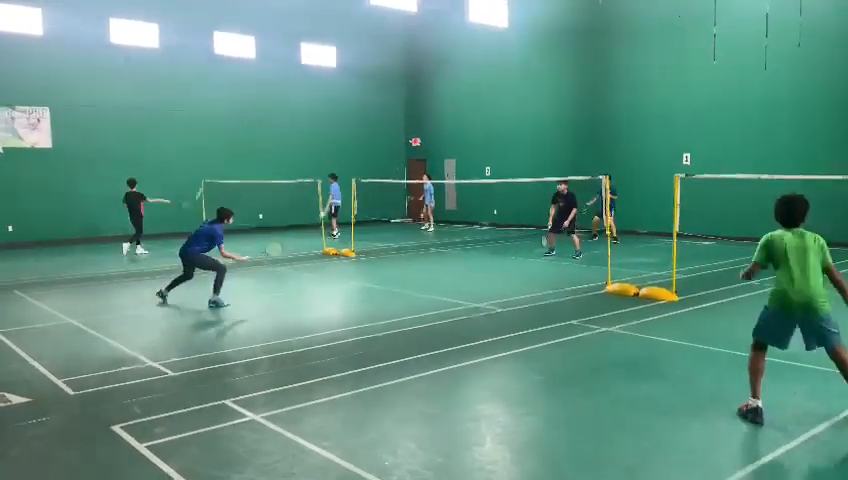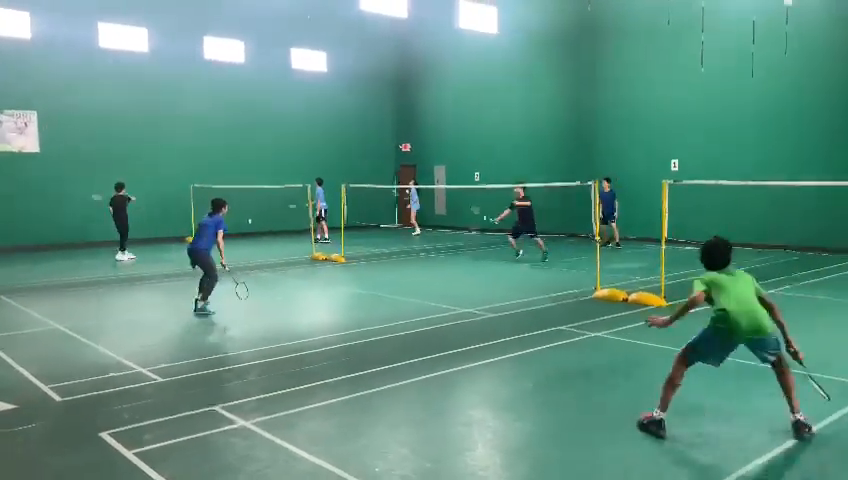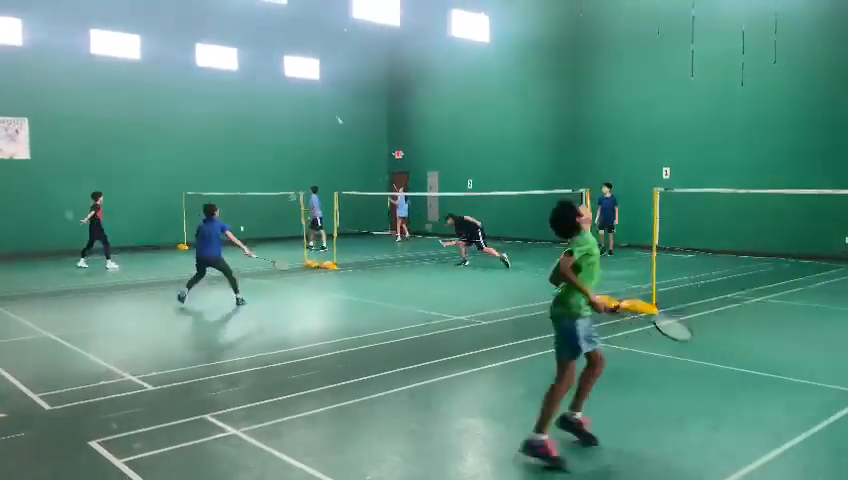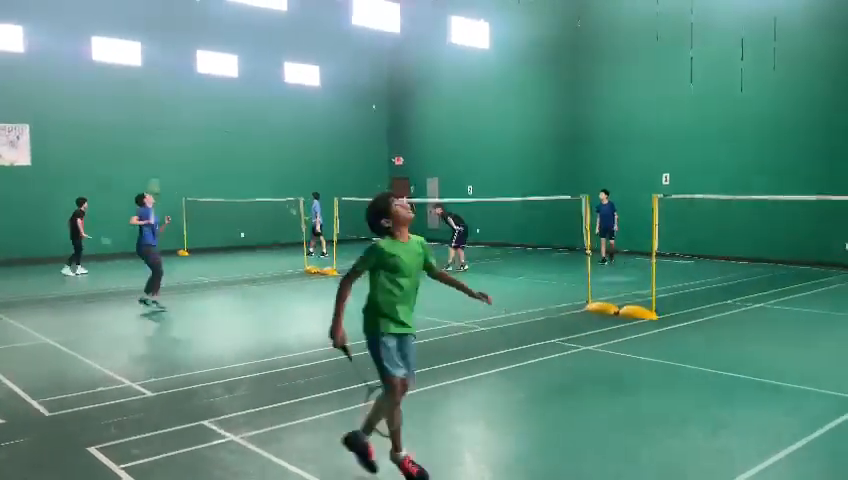
dt=0.5s
person 1, frame 1
left shoulder: (771, 239)
right shoulder: (816, 240)
left elbow: (752, 272)
left wrist: (744, 273)
left hip: (782, 302)
right hip: (814, 303)
left knee: (759, 347)
left ankle: (755, 405)
person 1, frame 2
left shoulder: (705, 279)
right shoulder: (745, 277)
left elbow: (697, 299)
right elbow: (771, 306)
left wrist: (669, 320)
right wrist: (789, 341)
left hip: (727, 324)
right hip: (758, 325)
left knee: (682, 361)
right knee: (780, 364)
left ankle: (658, 417)
right ankle: (797, 419)
person 1, frame 3
left shoulder: (581, 241)
right shoulder: (584, 240)
left elbow: (554, 278)
right elbow: (563, 267)
right wrist: (589, 296)
left hip: (578, 312)
right hip: (570, 313)
left knee: (597, 361)
right knee: (566, 374)
left ankle: (573, 415)
right ankle: (538, 439)
person 1, frame 4
left shoulder: (419, 244)
right shoulder: (379, 248)
left elbow: (434, 271)
right elbow: (347, 281)
left wrist: (470, 291)
right wrist: (337, 324)
left hip: (404, 325)
right hip: (381, 326)
left knee: (400, 386)
right knee: (395, 388)
left ankle: (361, 436)
right ankle: (399, 454)
person 2, frame 1
left shoulder: (211, 223)
right shoulder: (217, 231)
right elbow: (223, 253)
right wrist: (240, 258)
left hip: (184, 251)
right hip: (192, 254)
left knee: (188, 275)
right knee: (221, 269)
left ankle: (164, 292)
right ankle: (215, 299)
person 2, frame 2
left shoulder: (206, 218)
right shoulder: (220, 220)
right elbow: (219, 240)
right wrist: (223, 257)
left hip: (192, 250)
right hip: (201, 251)
left knee: (208, 272)
right knee: (213, 278)
left ankle: (200, 299)
right ankle: (201, 306)
person 2, frame 3
left shoulder: (201, 226)
right shoulder: (219, 224)
left elbow: (197, 243)
right elbow: (231, 237)
right wrist: (245, 248)
left hip: (201, 257)
right hip: (215, 257)
left knee: (200, 274)
right knee: (229, 274)
left ankle: (184, 293)
right ankle: (238, 297)
person 2, frame 4
left shoulder: (152, 212)
right shoulder: (143, 210)
right elbow: (132, 221)
left wrist: (166, 223)
right wrist: (147, 222)
left hip: (152, 246)
right hip: (146, 246)
left knee: (157, 272)
right knee: (158, 272)
left ankle: (152, 298)
right ankle: (145, 297)
